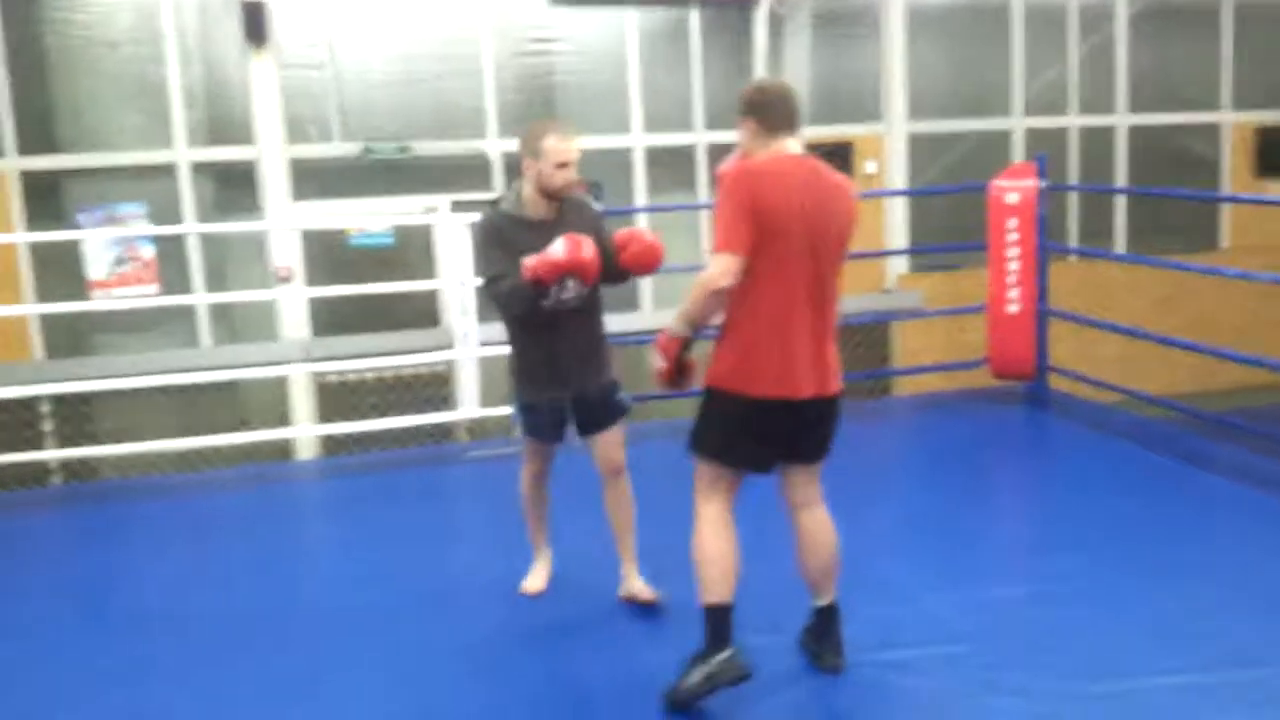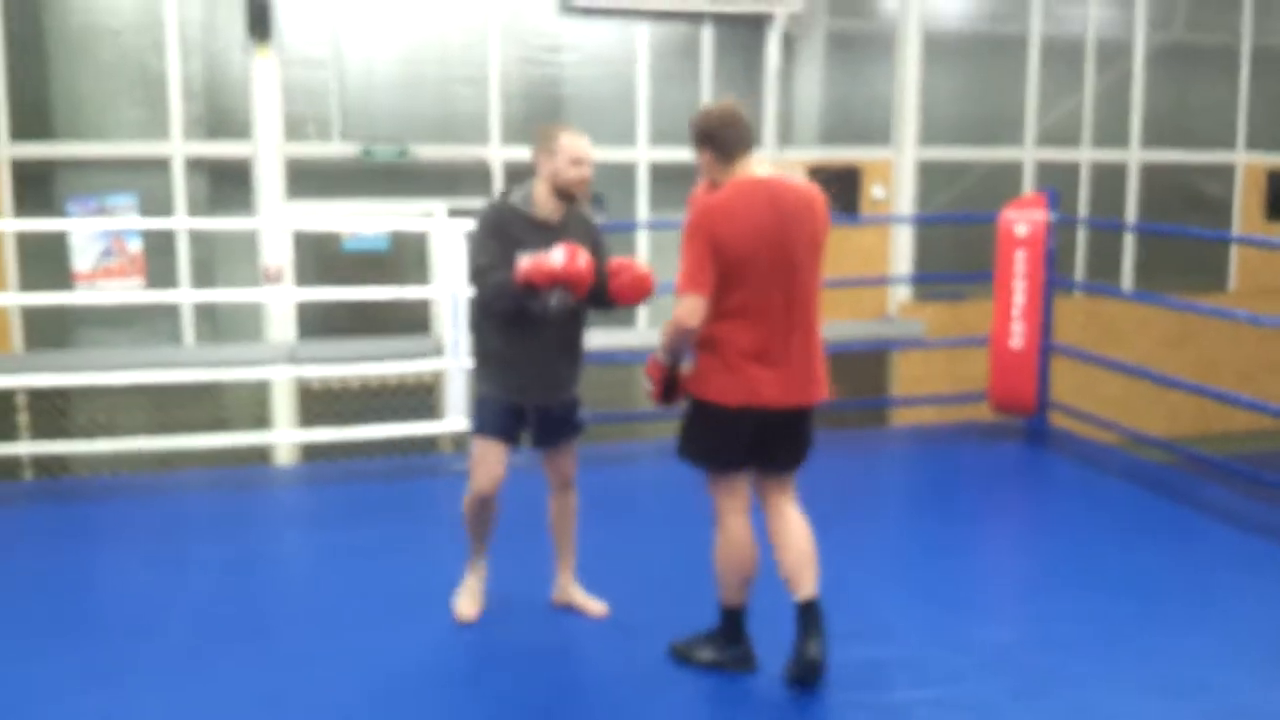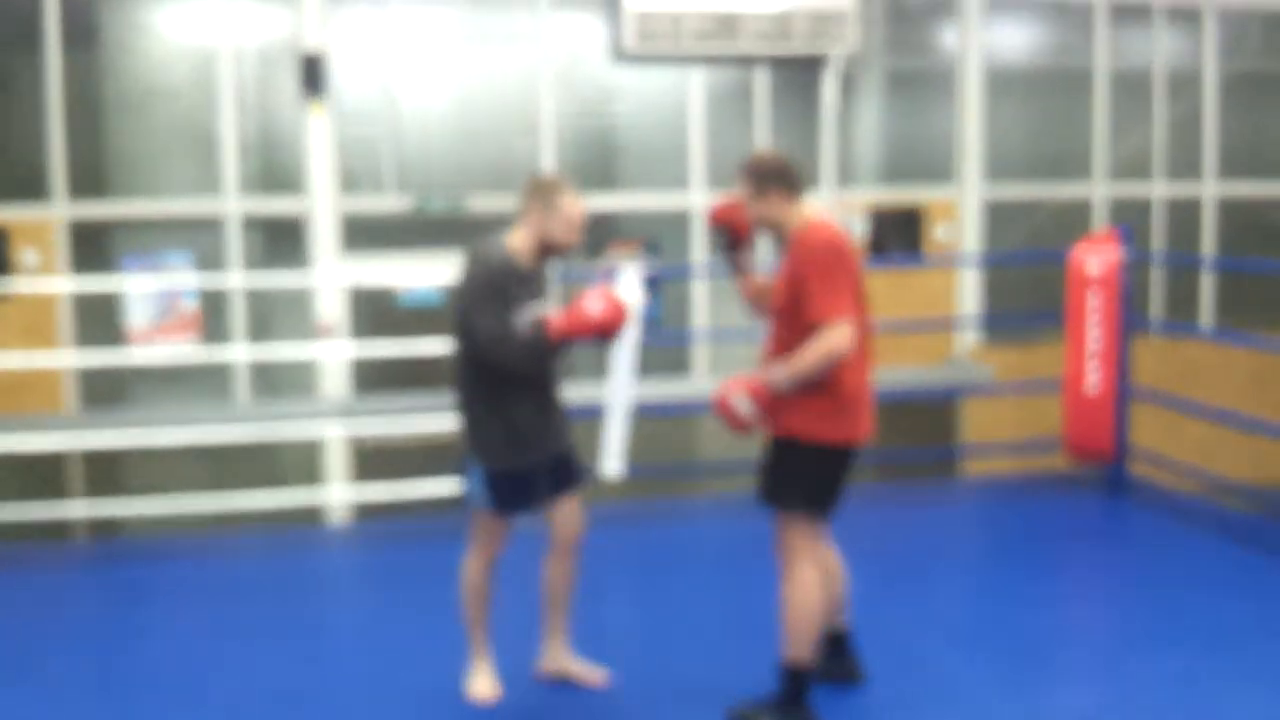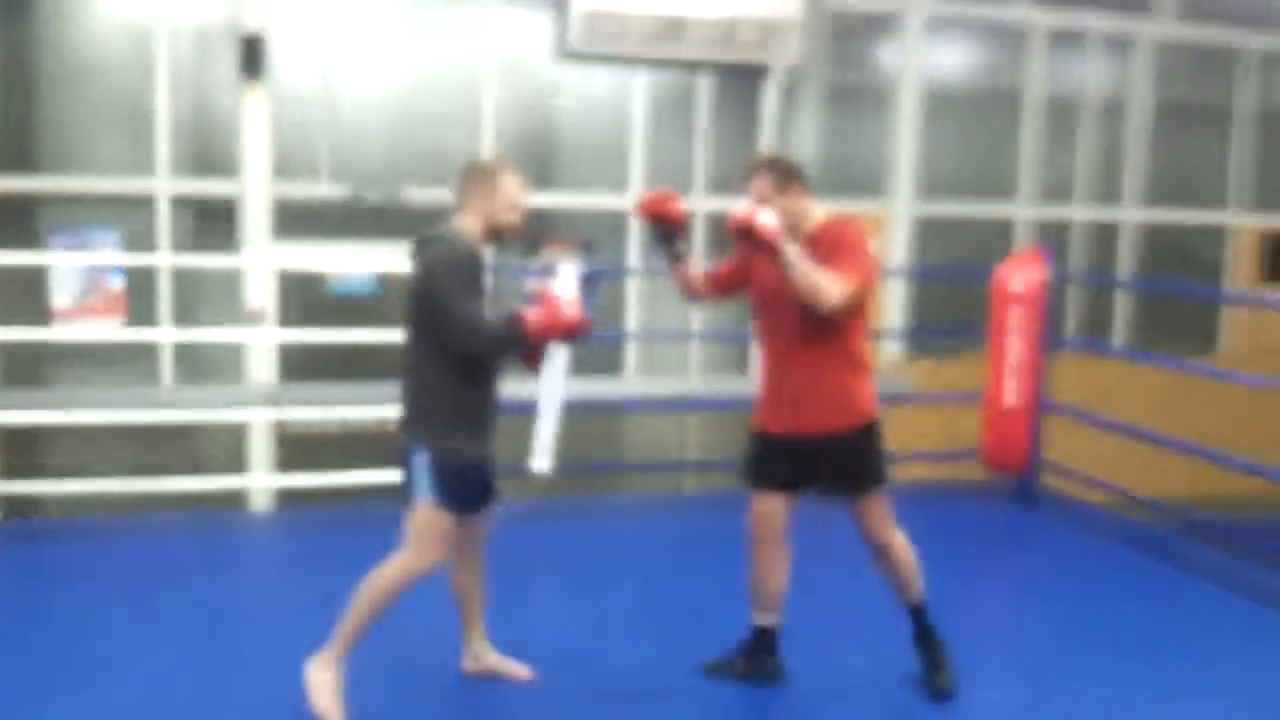
dt=0.7s
person 1, frame 1
left shoulder: (747, 182)
right shoulder: (840, 188)
left elbow: (722, 278)
left wrist: (677, 334)
left hip: (747, 373)
right hip: (815, 374)
left knee: (712, 499)
right knee: (807, 499)
left ankle: (719, 644)
right ankle: (826, 634)
person 1, frame 2
left shoulder: (710, 213)
right shoulder: (811, 199)
left elbow: (689, 317)
left wrist: (664, 359)
left hip: (727, 385)
right hip: (796, 384)
left knee: (732, 509)
right knee: (782, 501)
left ankle: (732, 638)
right ankle: (810, 629)
person 1, frame 3
left shoulder: (817, 248)
right shoulder: (814, 244)
left elbow: (839, 341)
right elbow: (763, 303)
left wrist: (761, 386)
right wrist: (737, 251)
left hip: (815, 424)
right hip: (817, 420)
left knee: (797, 555)
right knee: (810, 539)
right ankle: (838, 651)
person 1, frame 4
left shoulder: (845, 238)
right shoulder: (757, 249)
left elbow: (829, 298)
right elbow: (700, 288)
left wrist: (782, 242)
right wrist: (673, 245)
left hip: (842, 416)
right hip: (779, 417)
left knee: (877, 531)
right knee: (764, 529)
left ankle: (928, 641)
right ankle: (762, 649)
person 2, frame 1
left shoulder: (582, 212)
right shoulder: (497, 227)
left elbow: (607, 267)
right elbow: (504, 299)
left wrist: (630, 257)
right wrist: (540, 272)
left hip: (592, 367)
right hip: (538, 374)
left knee: (615, 467)
right knee: (537, 470)
left ankle: (630, 575)
right ankle: (541, 558)
person 2, frame 2
left shoulder: (583, 227)
right shoulder: (498, 220)
left elbow: (597, 292)
right elbow: (490, 293)
left wrist: (622, 286)
right wrist: (532, 274)
left hip: (558, 378)
right hip: (501, 377)
left knee: (563, 480)
right knee: (485, 485)
left ankle: (566, 583)
right ankle: (475, 569)
person 2, frame 3
left shoulder: (531, 270)
right shoulder: (484, 278)
right elbow: (506, 352)
left wrist: (581, 323)
right wrist: (566, 326)
left hip: (545, 431)
right hip: (500, 440)
left knee: (566, 535)
right knee: (486, 551)
left ankle: (554, 652)
right ankle: (480, 660)
person 2, frame 4
left shoulder: (460, 257)
right shoulder: (449, 259)
right elbow: (471, 339)
left wrist: (525, 332)
right wrist: (537, 322)
left hip: (462, 431)
right hip: (439, 434)
left knee: (471, 542)
right knee: (421, 555)
left ankle: (477, 649)
right ankle: (328, 661)
